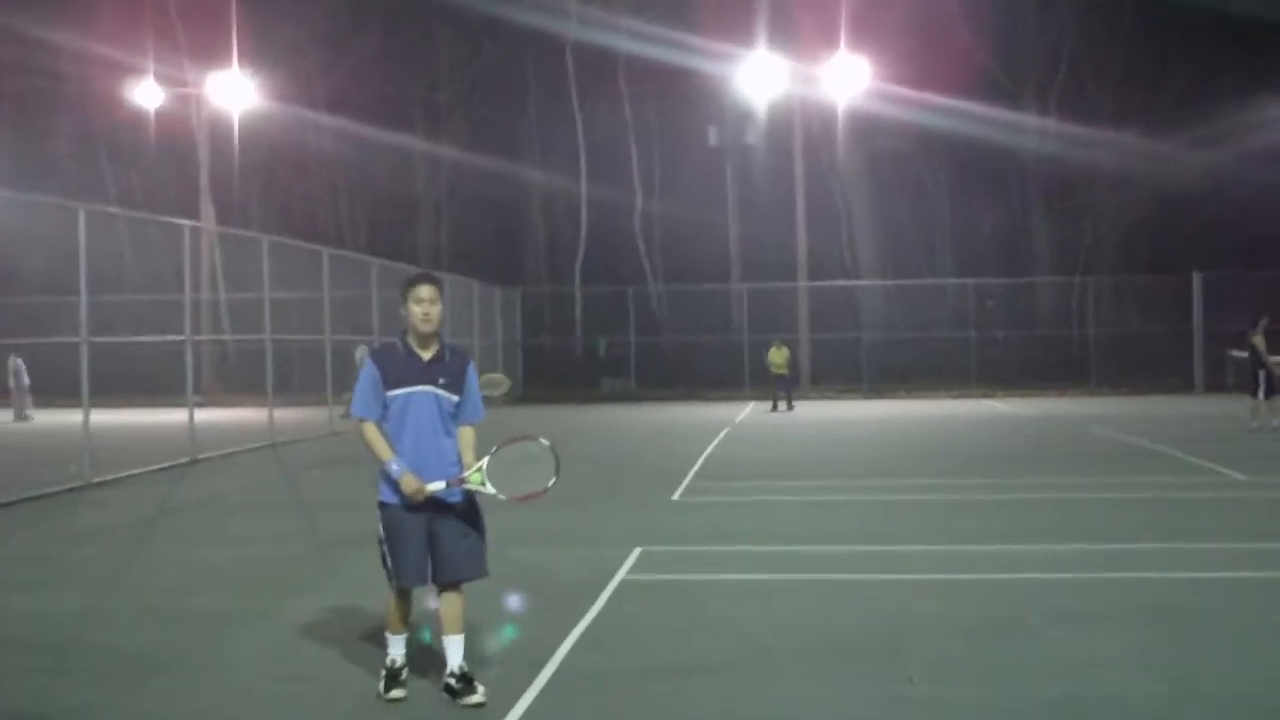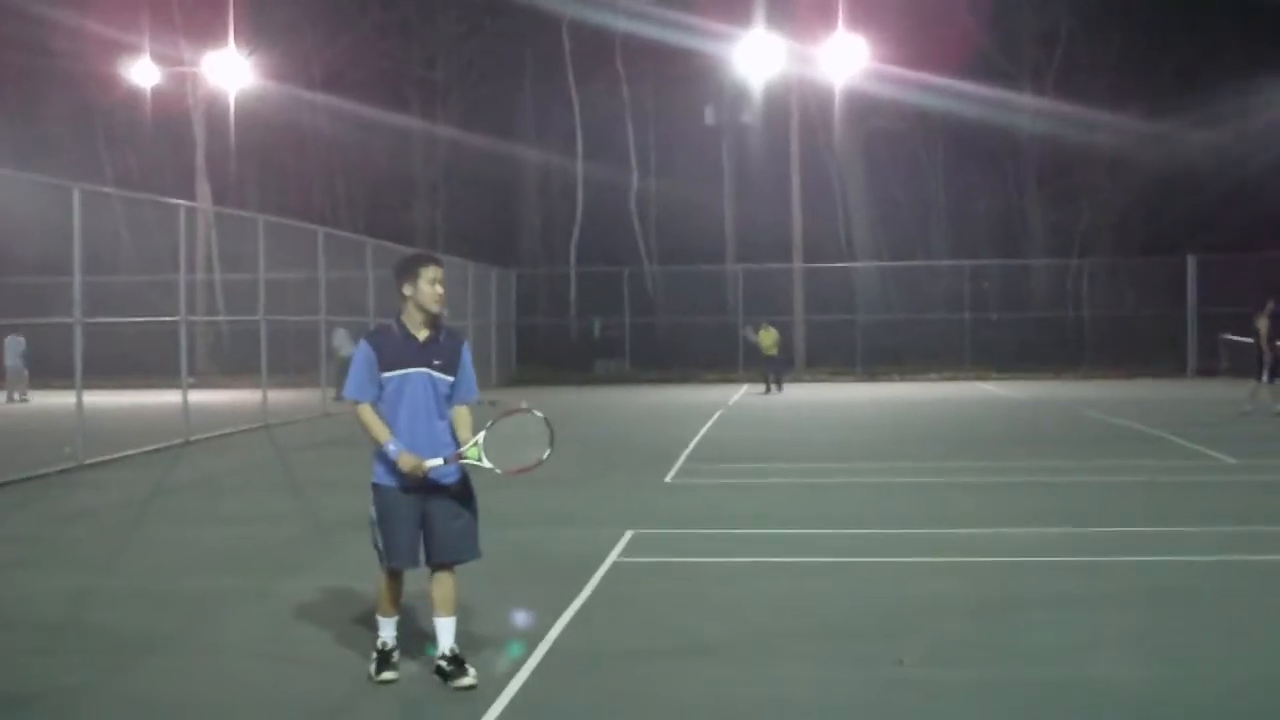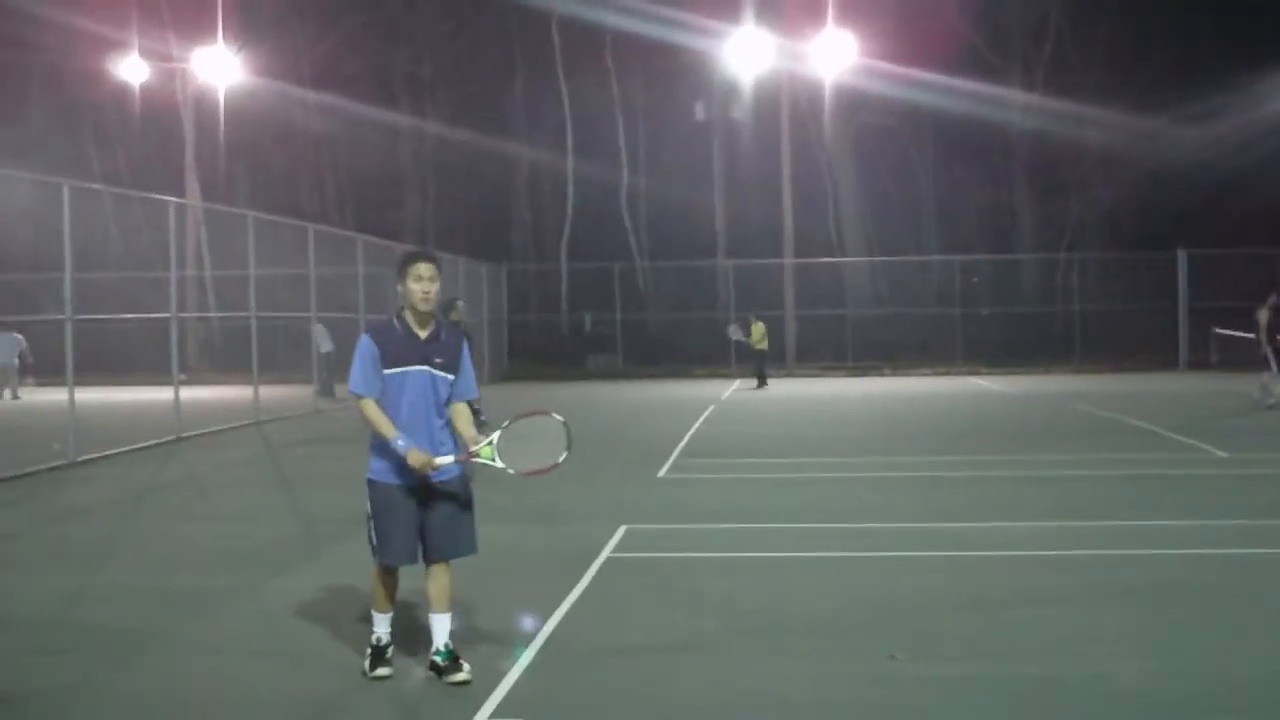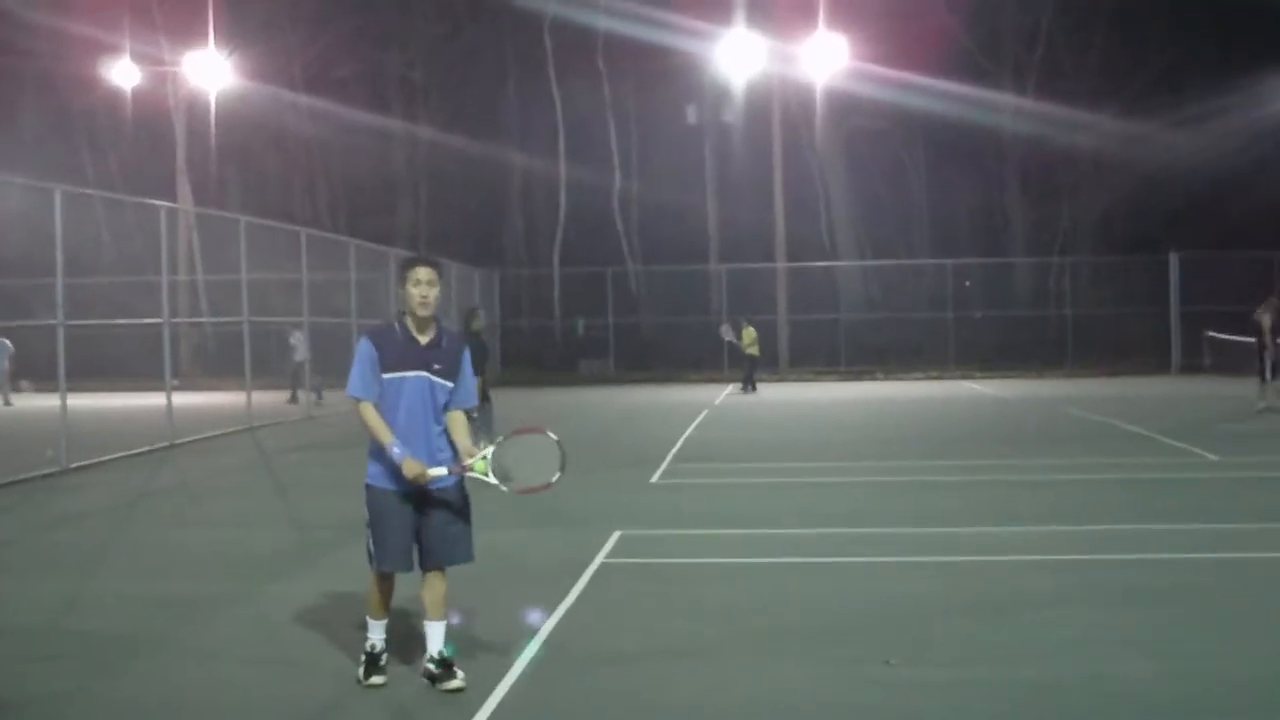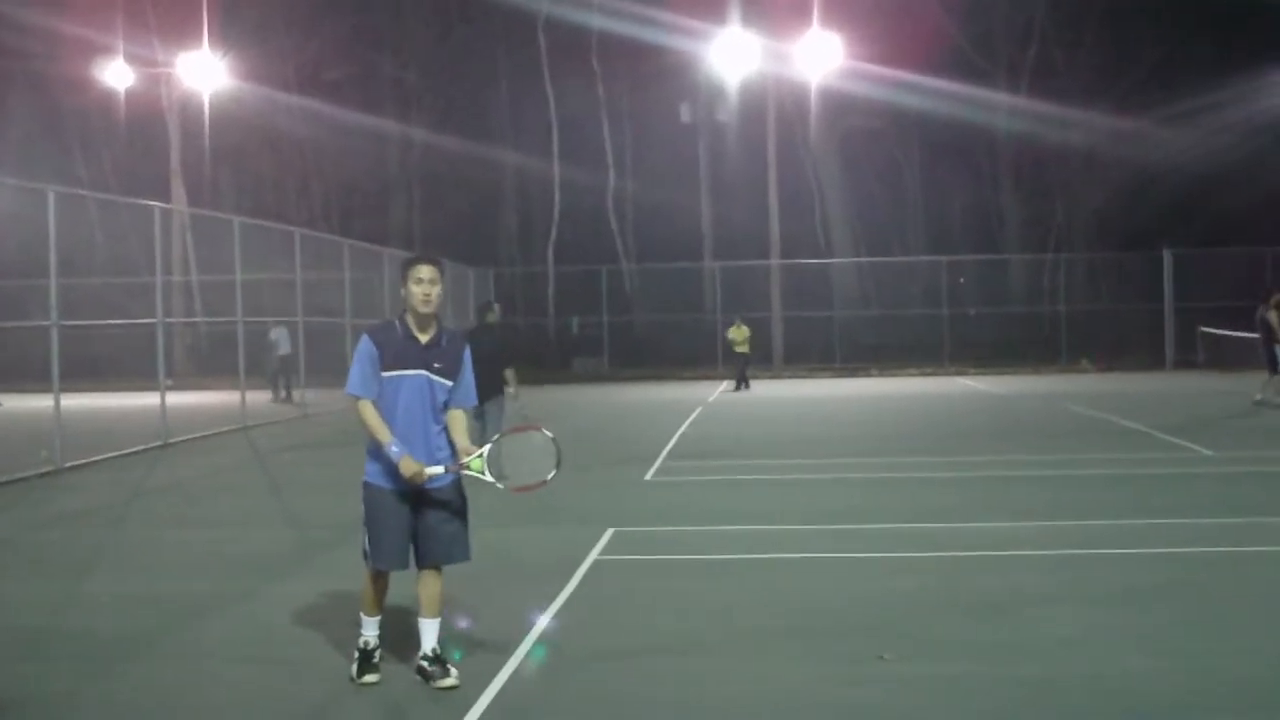
dt=0.3s
person 1, frame 1
left shoulder: (460, 364)
right shoulder: (380, 362)
left elbow: (465, 424)
right elbow: (367, 424)
left wrist: (470, 464)
right wrist: (399, 471)
left hip: (453, 493)
right hip: (401, 494)
left knee: (453, 580)
right knee: (402, 582)
left ankle: (455, 670)
right ankle: (395, 661)
person 1, frame 2
left shoulder: (455, 344)
right shoulder: (376, 343)
left elbow: (460, 404)
right elbow: (363, 405)
left wrist: (468, 441)
right wrist: (397, 451)
left hip: (447, 474)
right hip: (395, 475)
left knee: (445, 562)
right knee: (393, 563)
left ankle: (447, 651)
right ankle: (386, 643)
person 1, frame 3
left shoulder: (454, 342)
right shoulder: (376, 338)
left elbow: (457, 402)
right elbow: (366, 401)
left wrist: (471, 435)
right wrist: (405, 447)
left hip: (444, 471)
right hip: (391, 472)
left knee: (441, 557)
right knee: (388, 560)
left ankle: (441, 647)
right ankle: (381, 639)
person 1, frame 4
left shoulder: (456, 348)
right shoulder: (375, 343)
left elbow: (455, 410)
right elbow: (365, 405)
left wrist: (465, 446)
right wrist: (400, 455)
left hip: (442, 478)
right hip: (389, 478)
left knee: (437, 565)
right knee: (385, 567)
left ankle: (435, 655)
right ankle: (375, 645)
person 1, frame 5
left shoulder: (457, 347)
right shoulder: (376, 341)
left elbow: (455, 408)
right elbow: (364, 404)
left wrist: (463, 445)
right wrist: (398, 454)
left hip: (439, 476)
right hip: (386, 476)
left knee: (433, 563)
right knee: (380, 565)
left ankle: (429, 652)
right ankle: (368, 642)
